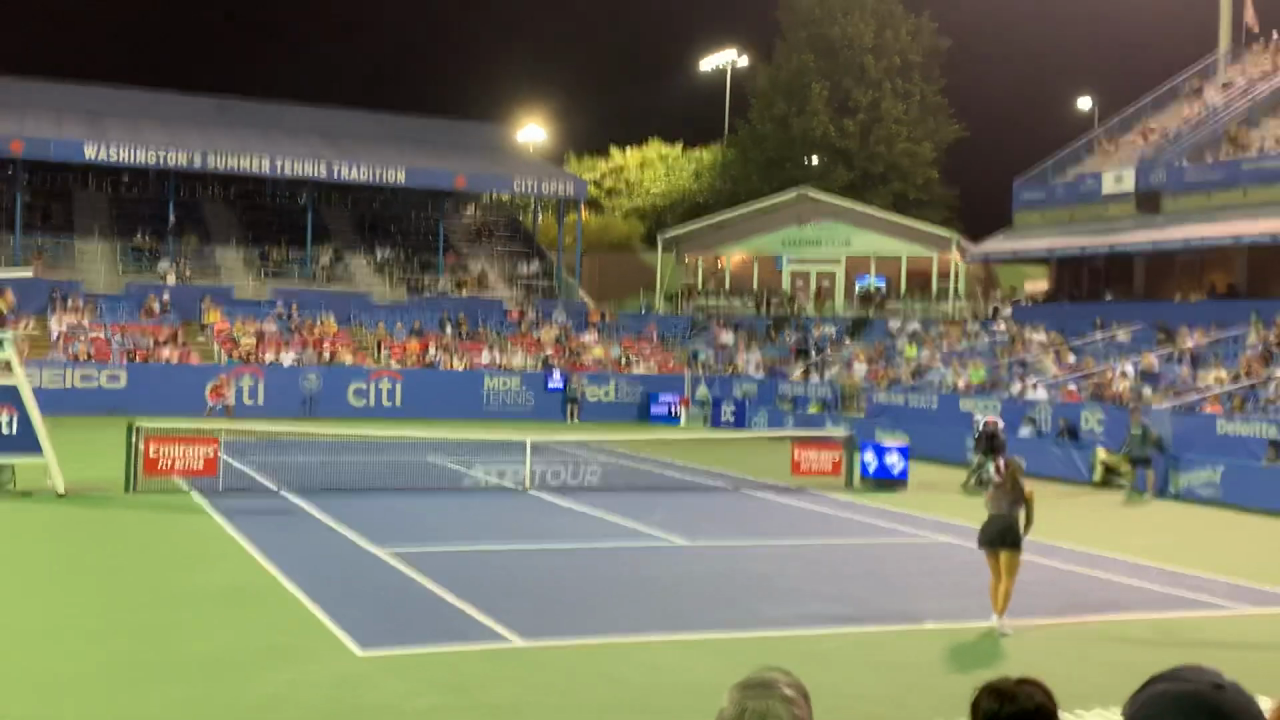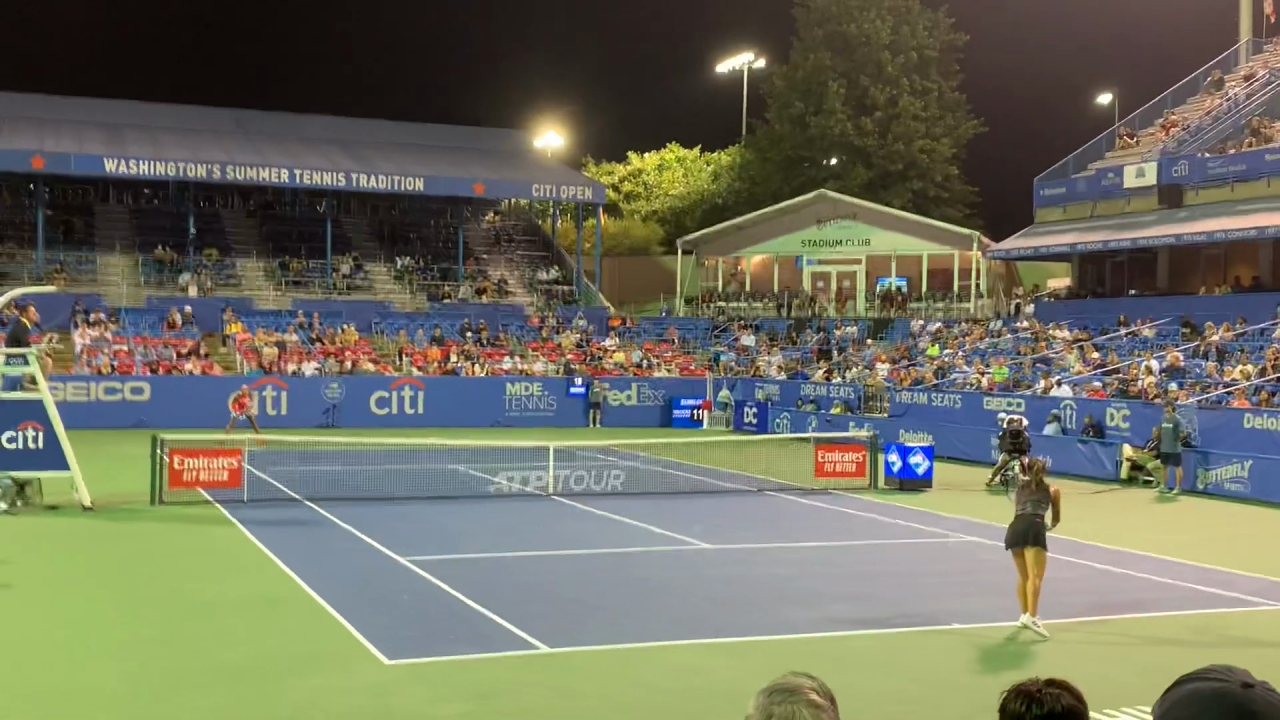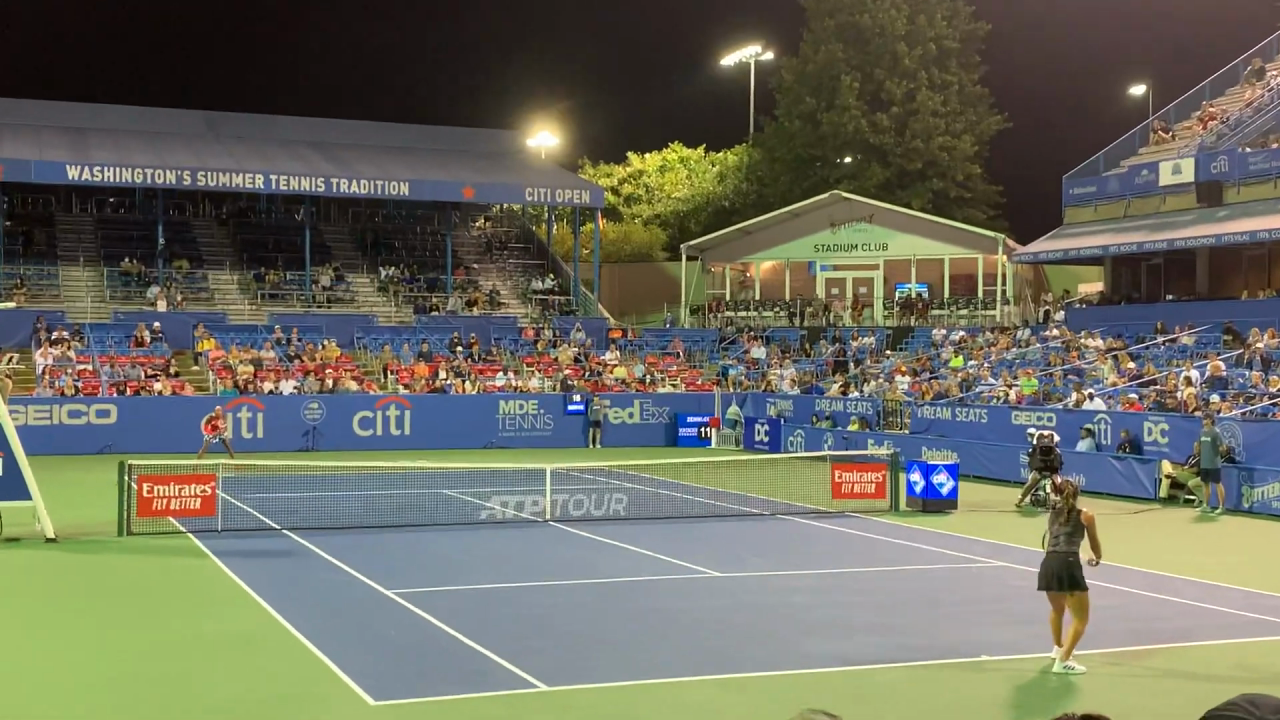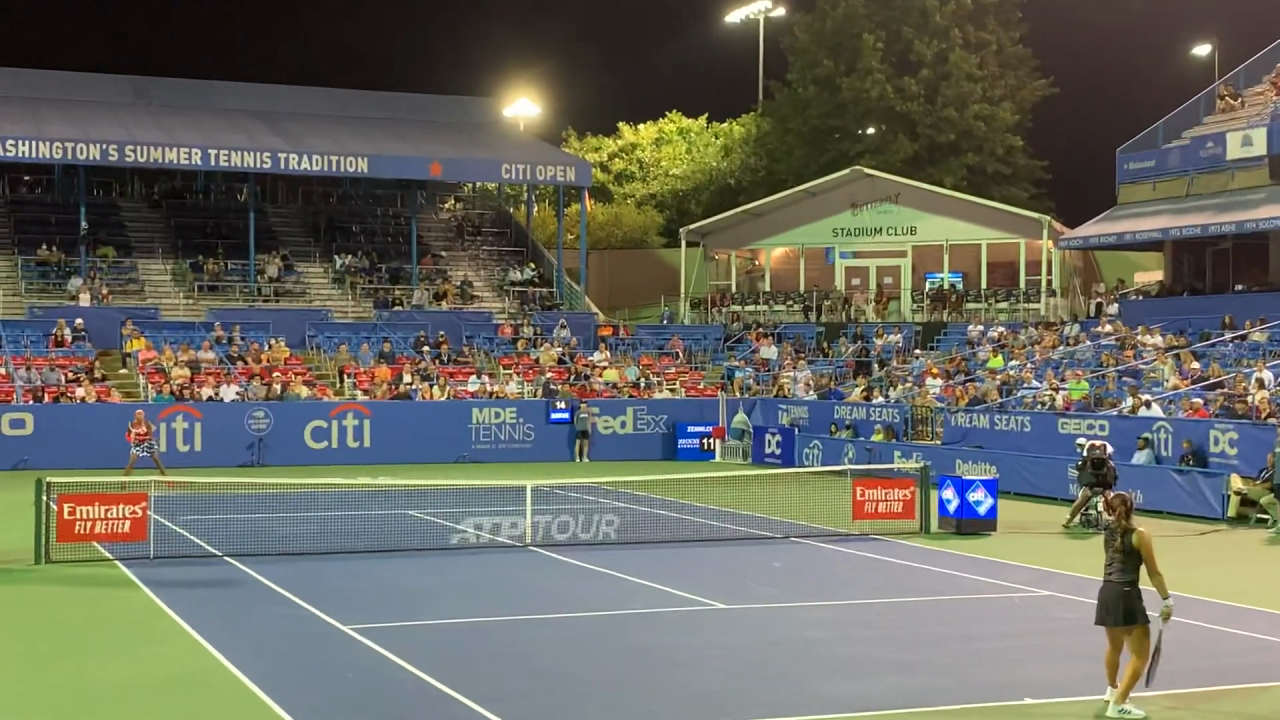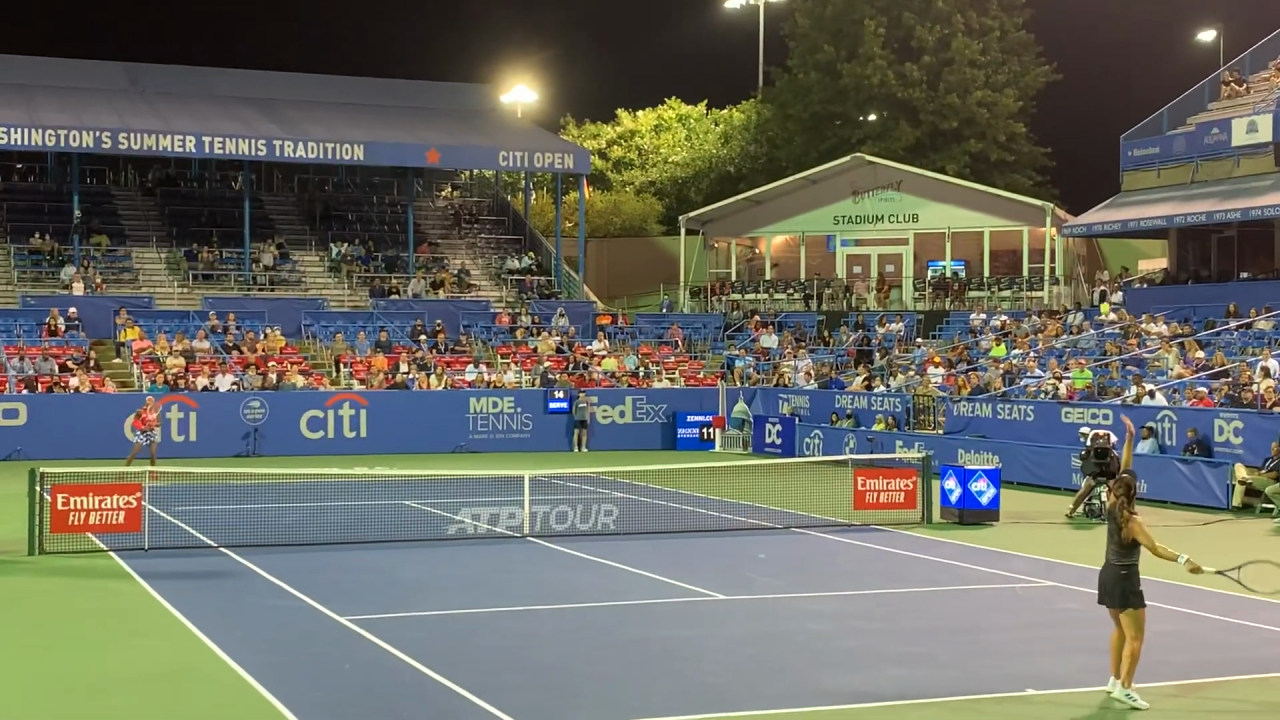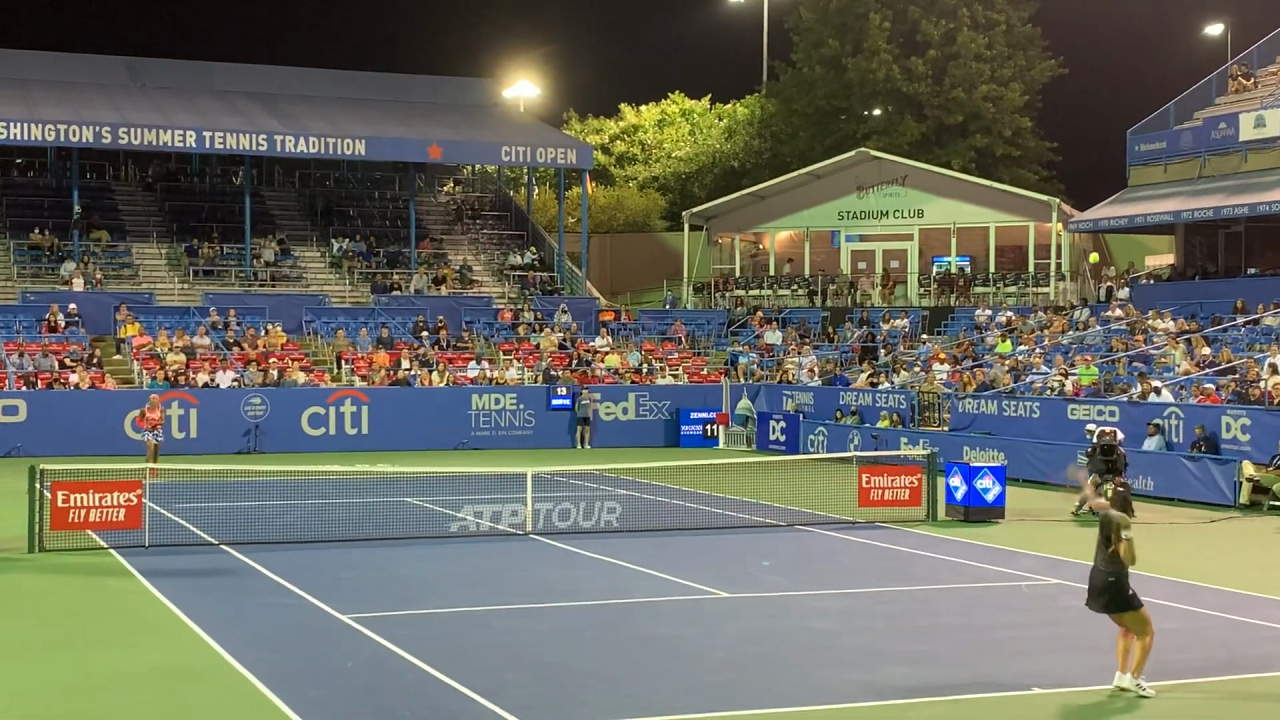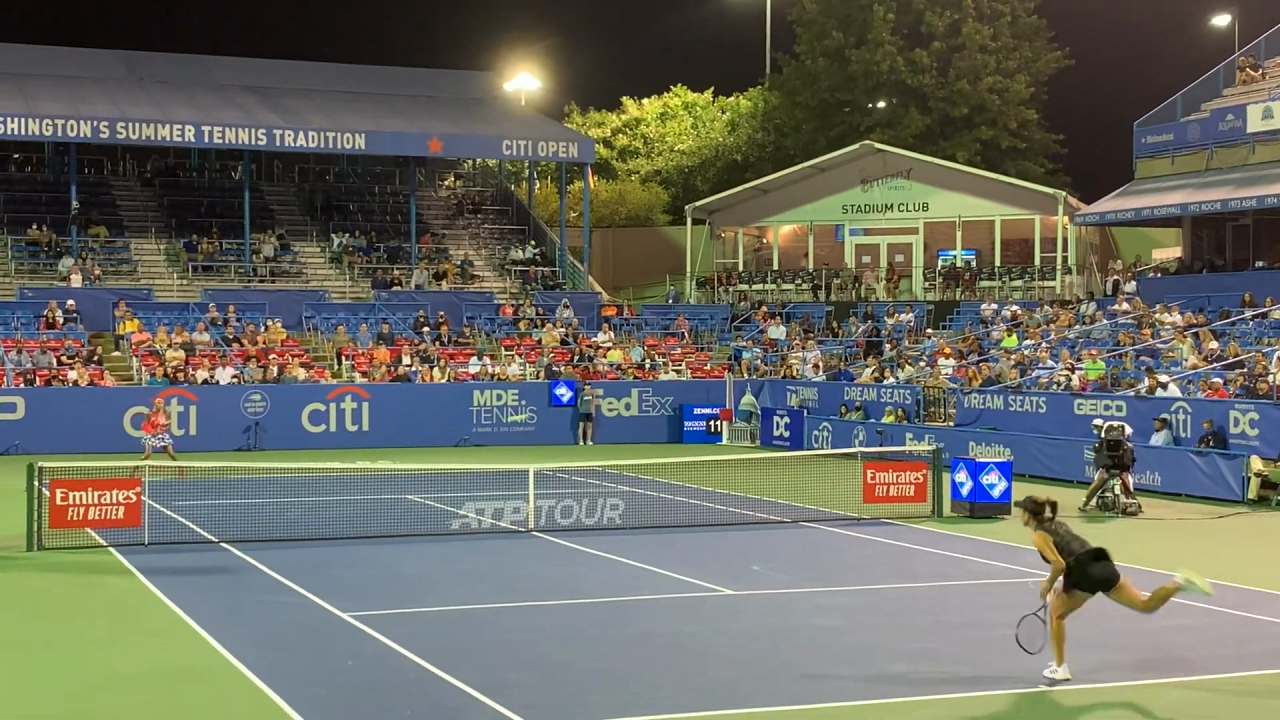
dt=0.5s
person 1, frame 1
left shoulder: (994, 486)
right shoulder: (1025, 490)
right elbow: (1028, 521)
right wrist: (1022, 534)
left hip: (988, 528)
right hip: (1008, 529)
left knee: (996, 577)
right knee: (1008, 579)
left ankle: (997, 615)
right ankle: (998, 617)
person 1, frame 2
left shoulder: (1021, 487)
right shoulder: (1052, 490)
right elbow: (1056, 518)
right wrist: (1049, 526)
left hip: (1014, 527)
right hip: (1033, 528)
left knee: (1023, 577)
right knee: (1035, 577)
left ankle: (1025, 615)
right ankle: (1030, 617)
person 1, frame 3
left shoulder: (1053, 513)
right shoulder: (1085, 515)
right elbow: (1094, 544)
right wrist: (1097, 558)
left hip: (1048, 565)
right hip: (1068, 565)
left knee: (1057, 610)
right knee: (1081, 619)
left ankle: (1058, 648)
right ankle: (1063, 661)
person 1, frame 4
left shoulder: (1109, 534)
right shoulder: (1139, 535)
right elbow: (1153, 573)
right wrist: (1167, 601)
left hip: (1106, 594)
right hip: (1127, 597)
left knee: (1114, 647)
right knee: (1140, 656)
left ankle: (1112, 689)
person 1, frame 5
left shoulder: (1111, 506)
right shoulder: (1132, 520)
left elbow: (1123, 470)
right elbow: (1154, 548)
right wrist: (1183, 560)
left hip: (1107, 576)
right hip: (1125, 580)
left knee: (1120, 630)
right knee: (1134, 638)
left ankle: (1114, 679)
right ankle: (1123, 687)
person 1, frame 6
left shoulder: (1107, 518)
right shoulder: (1123, 536)
left elbow: (1095, 503)
right elbow: (1129, 560)
left wrist: (1088, 489)
right wrist: (1127, 533)
left hip: (1098, 583)
right hip: (1114, 586)
left knee: (1127, 629)
right knee: (1145, 633)
left ankle: (1122, 675)
right ankle: (1134, 678)
person 1, frame 7
left shoulder: (1039, 536)
right shoulder: (1055, 524)
left elbow: (1059, 564)
left wrist: (1048, 583)
left hip: (1085, 573)
right hip: (1101, 568)
left knee: (1057, 615)
right knee: (1147, 605)
right ankle: (1180, 582)
